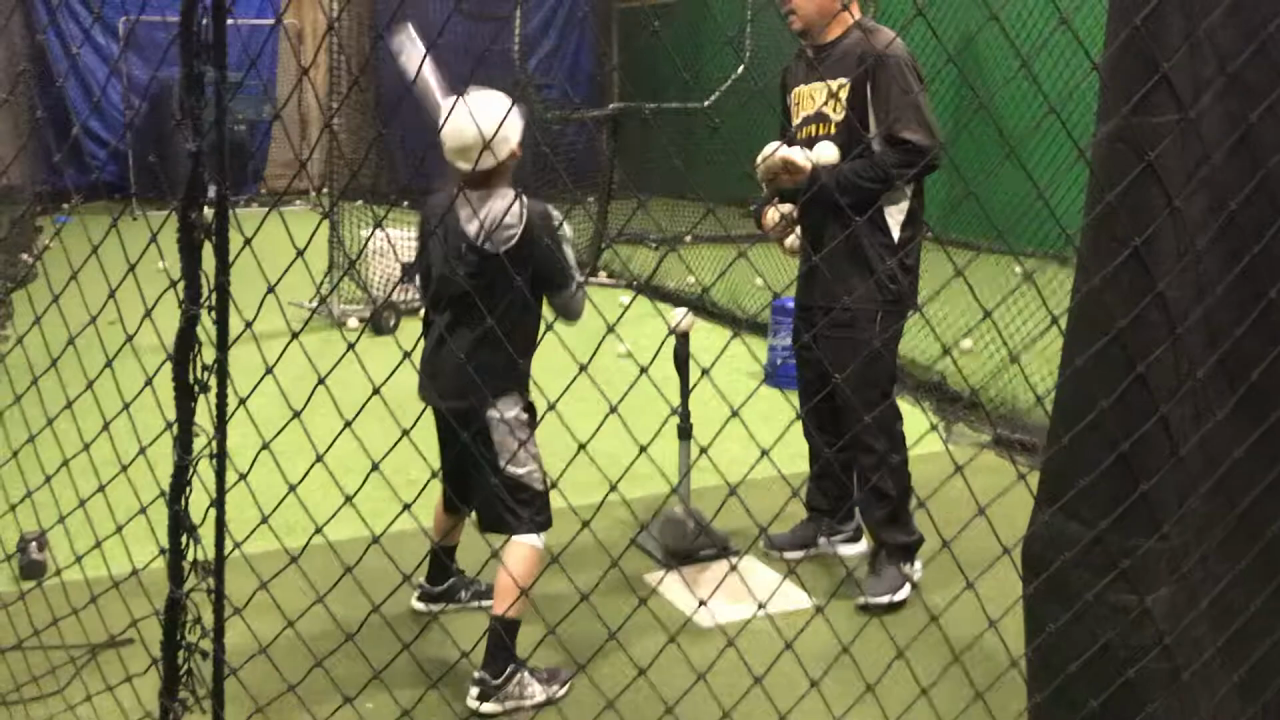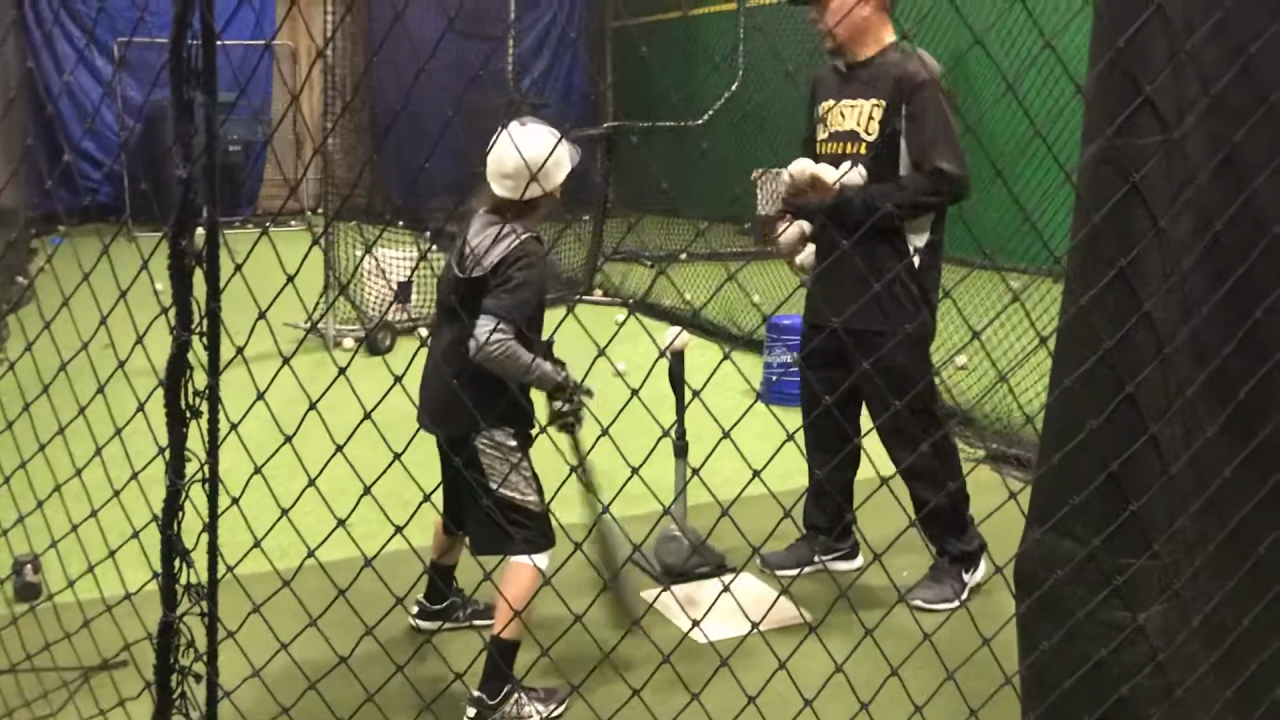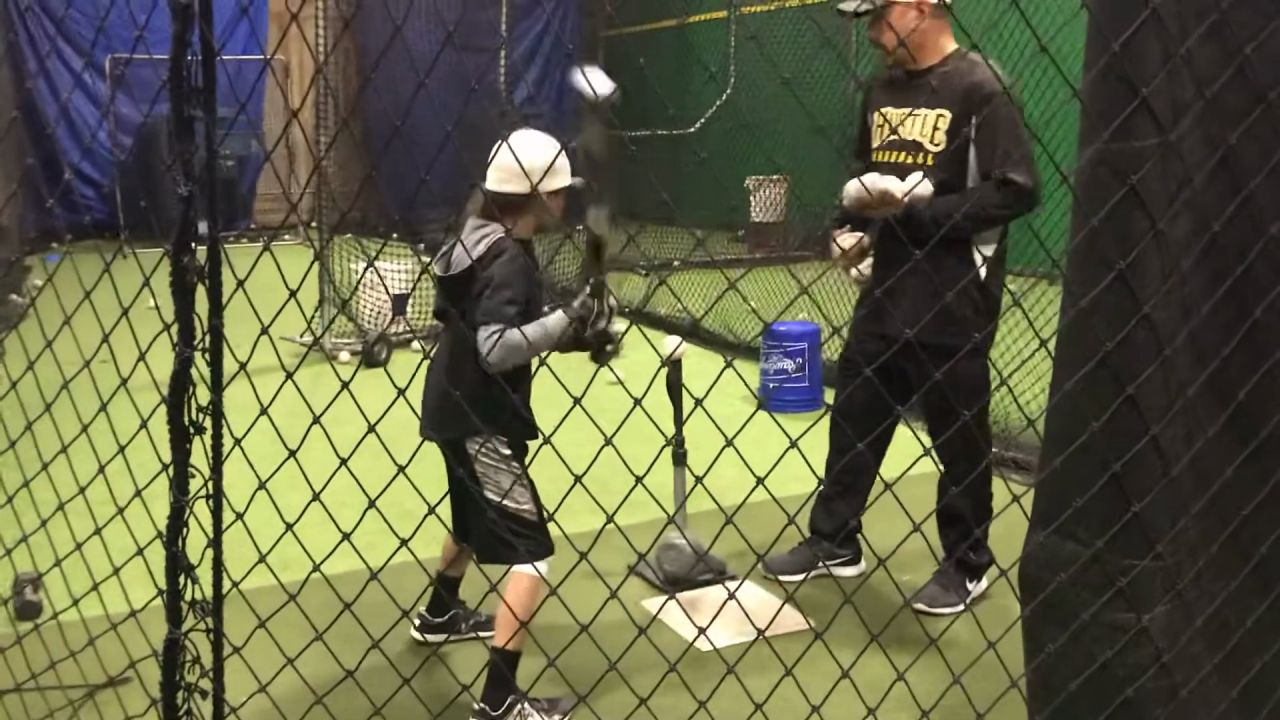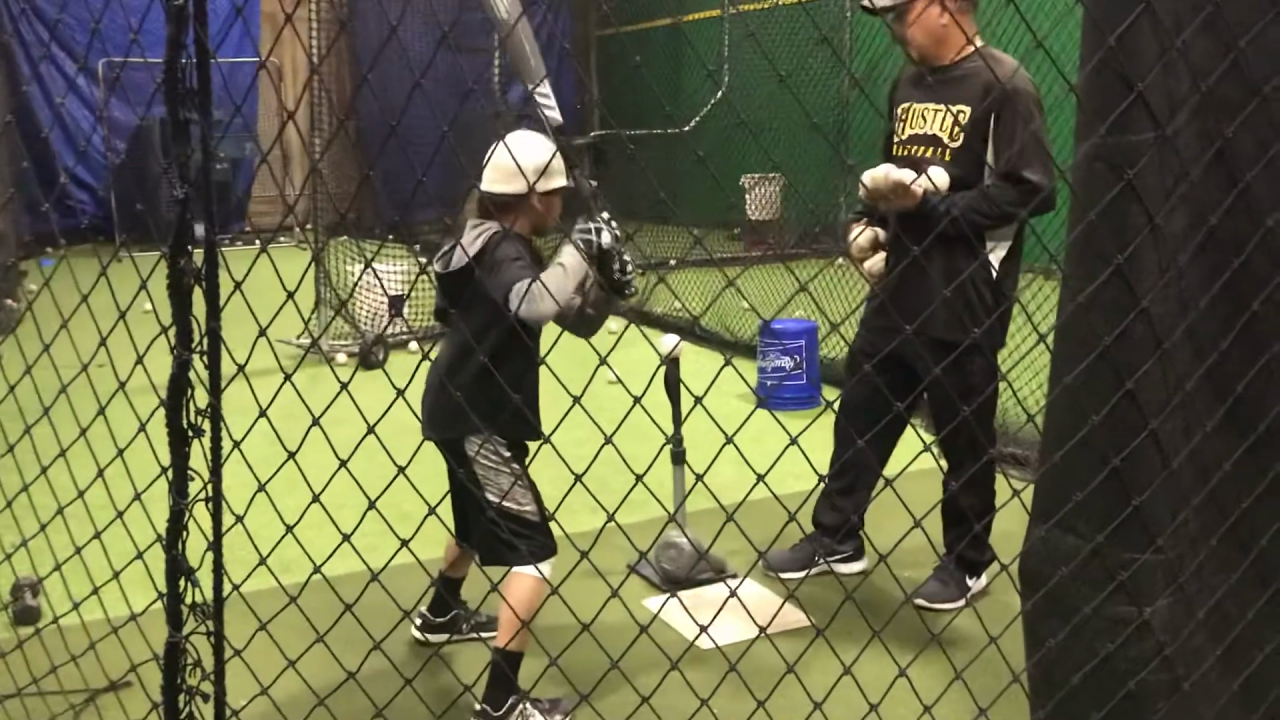
dt=0.4s
person 1, frame 1
left shoulder: (880, 53)
right shoulder: (798, 67)
left elbow: (917, 153)
left wrist: (819, 179)
right wrist: (775, 201)
left hip: (872, 265)
right hip: (820, 261)
left knee: (866, 404)
right knee: (819, 396)
left ankle: (896, 548)
right ankle: (833, 517)
person 1, frame 2
left shoulder: (914, 77)
right shoulder: (826, 80)
left elbow: (945, 182)
left wrist: (845, 201)
right wrist: (798, 214)
left hip: (893, 289)
right hip: (833, 282)
left knee: (908, 422)
right knee: (825, 417)
left ankle: (961, 553)
right ankle: (830, 537)
person 1, frame 3
left shoulder: (980, 86)
right shoulder: (880, 89)
left elbow: (1017, 191)
left wrist: (915, 212)
right wrist: (851, 226)
left hip: (953, 301)
right hip: (884, 294)
left knee: (958, 437)
right knee: (853, 422)
left ankle: (967, 564)
right ankle: (834, 541)
person 1, frame 4
left shoulder: (1003, 84)
right shoulder: (907, 82)
left elbow: (1032, 191)
left wrist: (930, 207)
right wrist: (870, 222)
left hip: (964, 300)
right hip: (896, 288)
left knee: (963, 436)
right knee: (859, 416)
left ankle: (968, 561)
right ankle: (836, 538)
person 2, frame 1
left shoulder: (438, 210)
right shoulder: (528, 219)
right elbow: (571, 305)
right wrist: (562, 239)
left hip: (445, 374)
right hip: (493, 387)
left knee: (462, 483)
right knee: (526, 521)
left ankle: (439, 582)
person 2, frame 2
left shoulder: (482, 226)
right shoulder: (524, 256)
right elbow: (490, 345)
left wrist: (537, 356)
right wrist: (555, 378)
left hip: (449, 396)
right hip: (483, 410)
left knee: (464, 504)
right knee: (530, 543)
left ankle: (437, 600)
person 2, frame 3
left shoulder: (487, 240)
right shoulder: (507, 258)
left elbow: (511, 331)
right elbow: (496, 349)
left wrist: (576, 328)
right wrist: (567, 324)
left hip: (460, 407)
right hip: (479, 417)
left knee: (475, 518)
right knee: (529, 552)
left ankle: (439, 613)
person 2, frame 4
left shoulder: (505, 246)
right shoulder: (498, 248)
left elbow: (579, 320)
right elbow: (535, 306)
left wrist: (606, 281)
right wrist: (581, 251)
left hip: (466, 409)
right hip: (477, 418)
left knee: (479, 519)
right knee: (531, 553)
left ankle: (440, 614)
